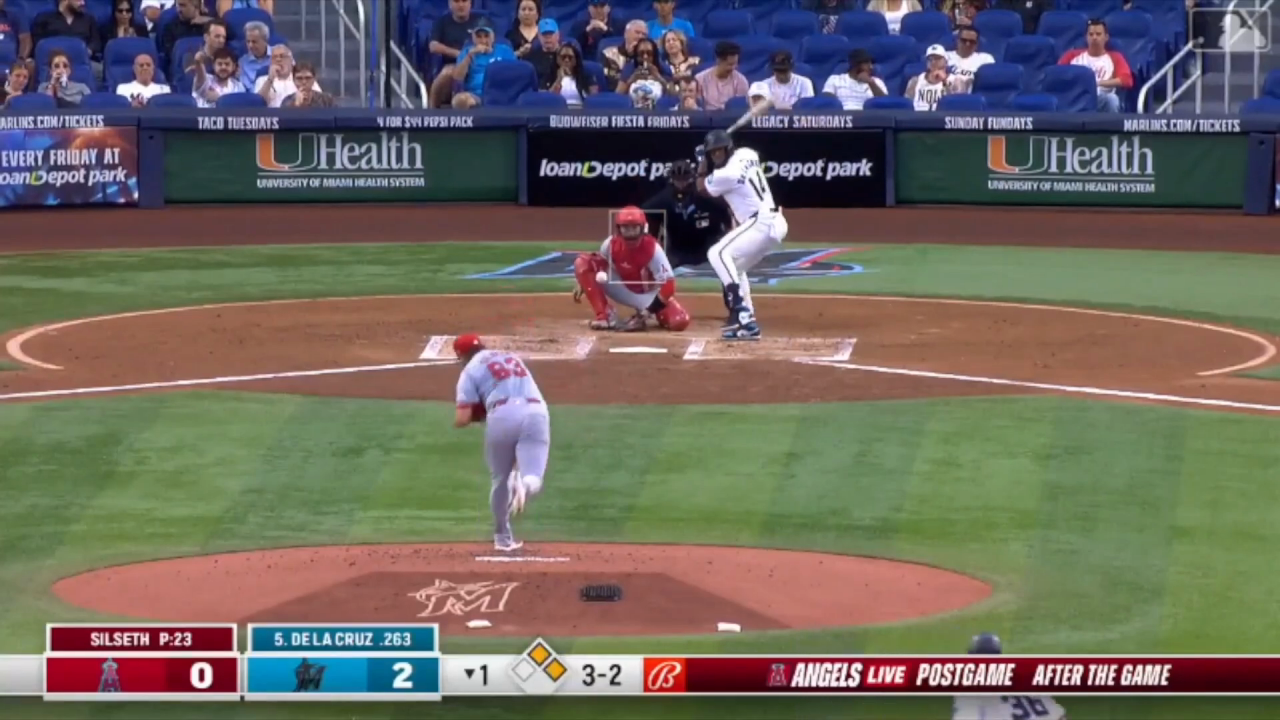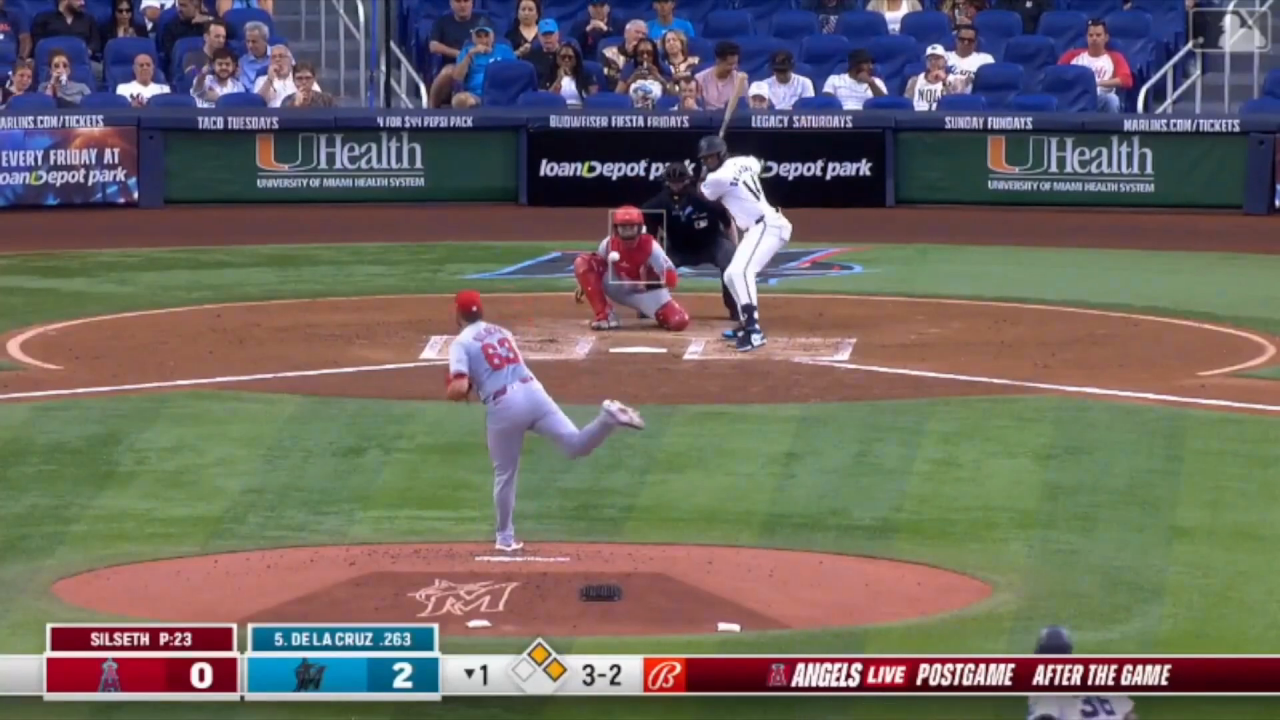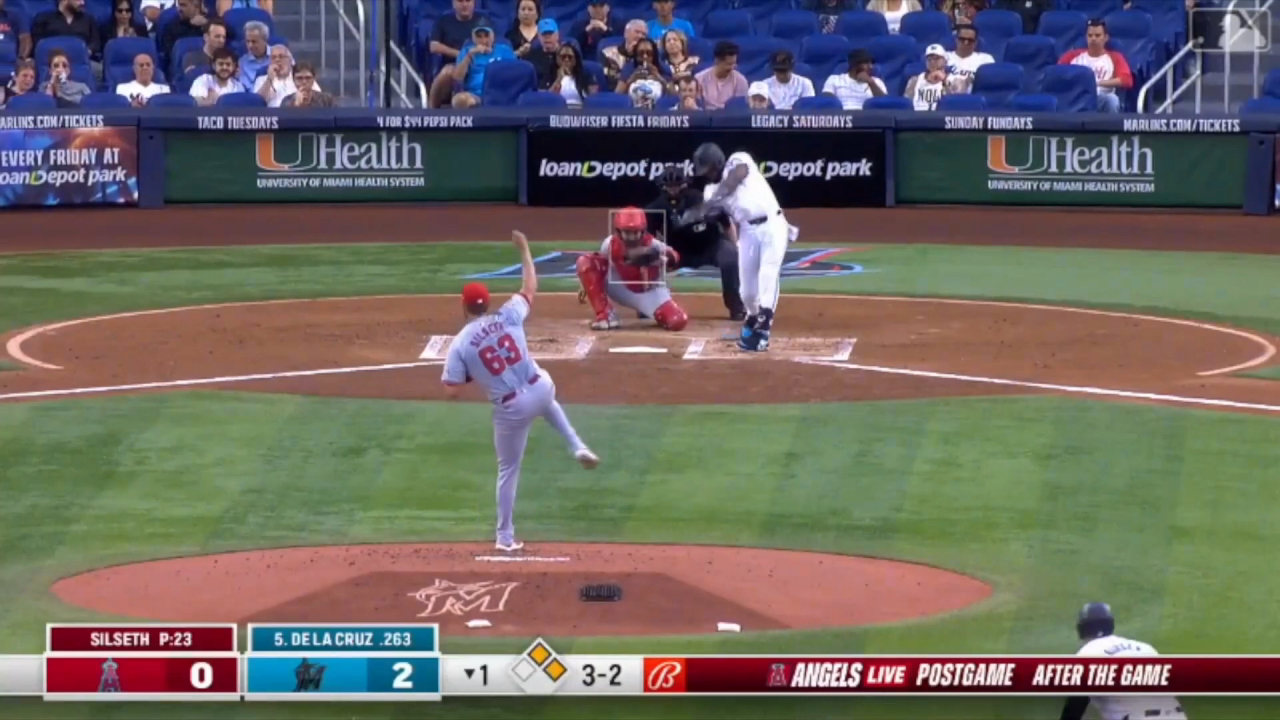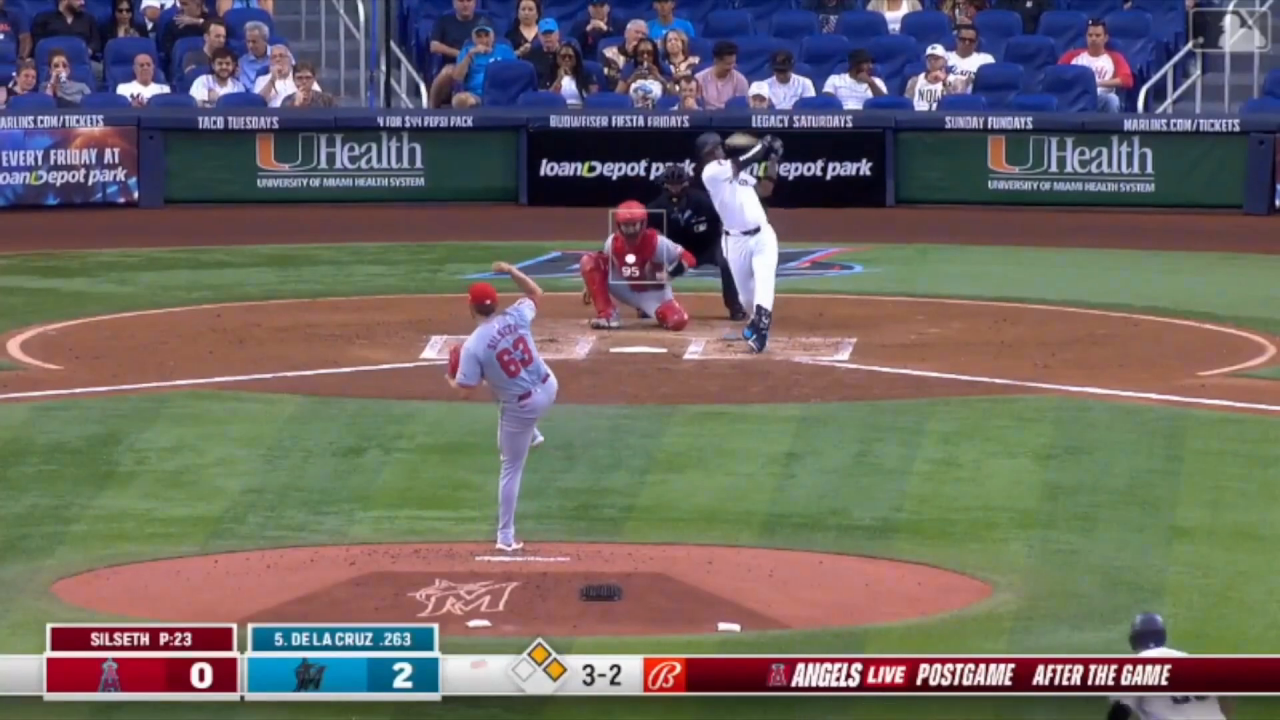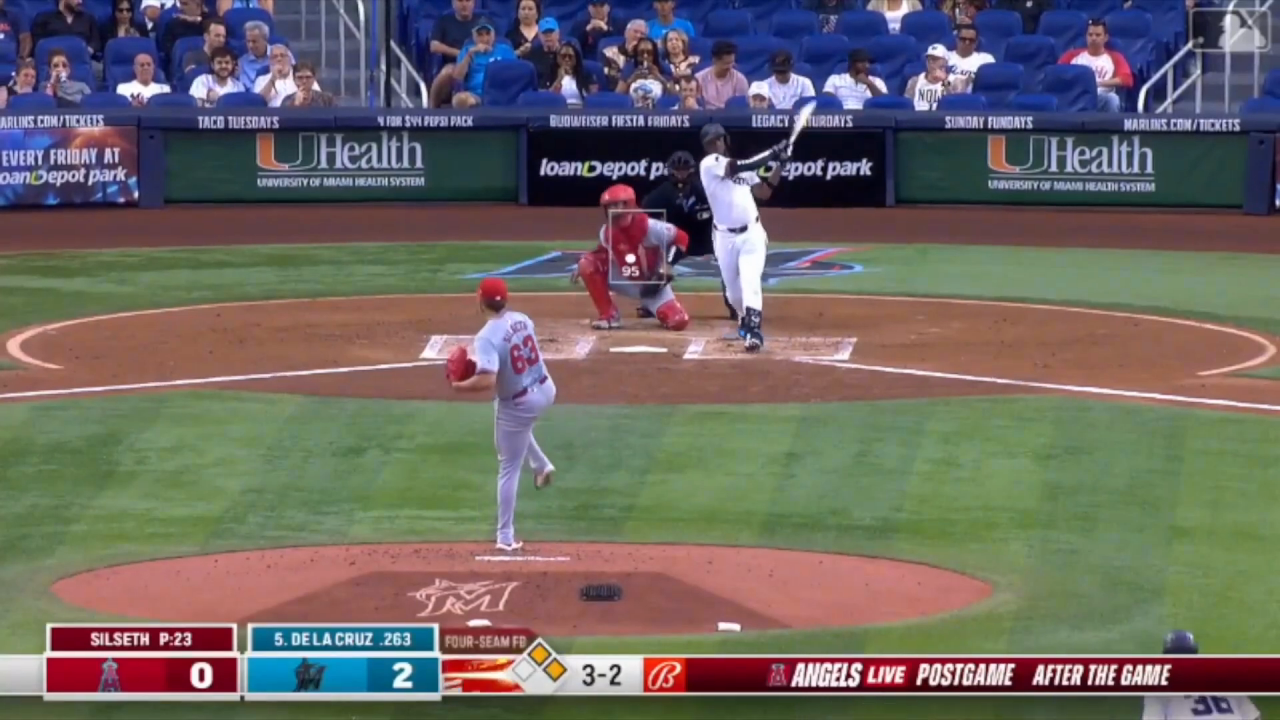
dt=0.2s
person 1, frame 1
left shoulder: (471, 371)
right shoulder: (511, 356)
left elbow: (462, 419)
left wrist: (475, 418)
left hip: (502, 418)
right hip: (534, 412)
left knee: (500, 481)
right knee: (532, 478)
left ankle: (502, 538)
right ankle: (522, 483)
person 1, frame 2
left shoulder: (461, 343)
right shoulder: (501, 333)
left elbow: (457, 390)
left wrist: (464, 392)
left hip: (503, 409)
right hip: (532, 394)
left knee: (505, 475)
right knee: (577, 446)
left ankle: (505, 537)
right ankle: (608, 416)
person 1, frame 3
left shoulder: (459, 344)
right shoulder: (507, 316)
left elbow: (451, 392)
right elbow: (530, 286)
left wrist: (467, 376)
right wrist: (524, 250)
left hip: (511, 409)
right hip: (540, 387)
left knee: (508, 472)
left ankle: (506, 537)
right ankle: (579, 449)
person 1, frame 4
left shoulder: (473, 345)
right shoulder: (516, 317)
left elbow: (465, 392)
right elbow: (536, 293)
left wrist: (452, 381)
right wrist: (511, 270)
left hip: (520, 407)
right hip: (549, 388)
left knee: (511, 470)
left ankle: (506, 536)
right ankle: (532, 436)
person 1, frame 5
left shoulder: (486, 336)
right shoulder: (522, 319)
left elbow: (486, 382)
left wrist: (459, 386)
left hip: (517, 404)
right hip: (546, 390)
left knee: (508, 469)
left ankle: (504, 536)
right ankle: (540, 465)
person 2, frame 1
left shoulder: (724, 174)
right shoulder: (745, 154)
left elbow: (703, 189)
left wrist: (701, 161)
left hip: (762, 223)
right hip: (770, 222)
left knee: (717, 255)
right knee: (736, 268)
left ankle: (741, 309)
right ankle: (746, 324)
person 2, frame 2
left shoulder: (718, 177)
right shoulder: (743, 162)
left elbow: (705, 193)
right elbow: (757, 165)
left wrist: (707, 173)
left hip: (767, 227)
right hip: (755, 230)
left knee: (739, 272)
right knee: (731, 276)
left ankle: (754, 331)
right ankle: (748, 325)
person 2, frame 3
left shoulder: (737, 160)
right shoulder: (711, 189)
left elbow: (739, 174)
right elbow: (708, 209)
left wrist: (714, 200)
right wrist: (697, 213)
left hip: (773, 226)
right hip: (748, 234)
left knee: (768, 276)
right knee: (747, 289)
left ankle: (761, 333)
right ankle: (753, 319)
person 2, frame 4
left shoulder: (738, 170)
right shoulder: (710, 171)
left elbow: (764, 190)
right elbow: (743, 161)
left wrist: (774, 160)
right wrist: (764, 147)
left hip: (762, 234)
right hip: (737, 240)
left knee: (765, 281)
right knee: (746, 293)
left ankle: (760, 332)
right ankle: (755, 322)
person 2, frame 5
left shoulder: (744, 168)
right shoulder: (709, 164)
left elbow: (764, 193)
right elbow: (739, 167)
left wrist: (778, 165)
right wrist: (771, 153)
left hip: (752, 233)
right hip: (725, 236)
left knee: (751, 281)
right knee: (734, 291)
left ankle: (753, 332)
right ankle: (744, 318)
